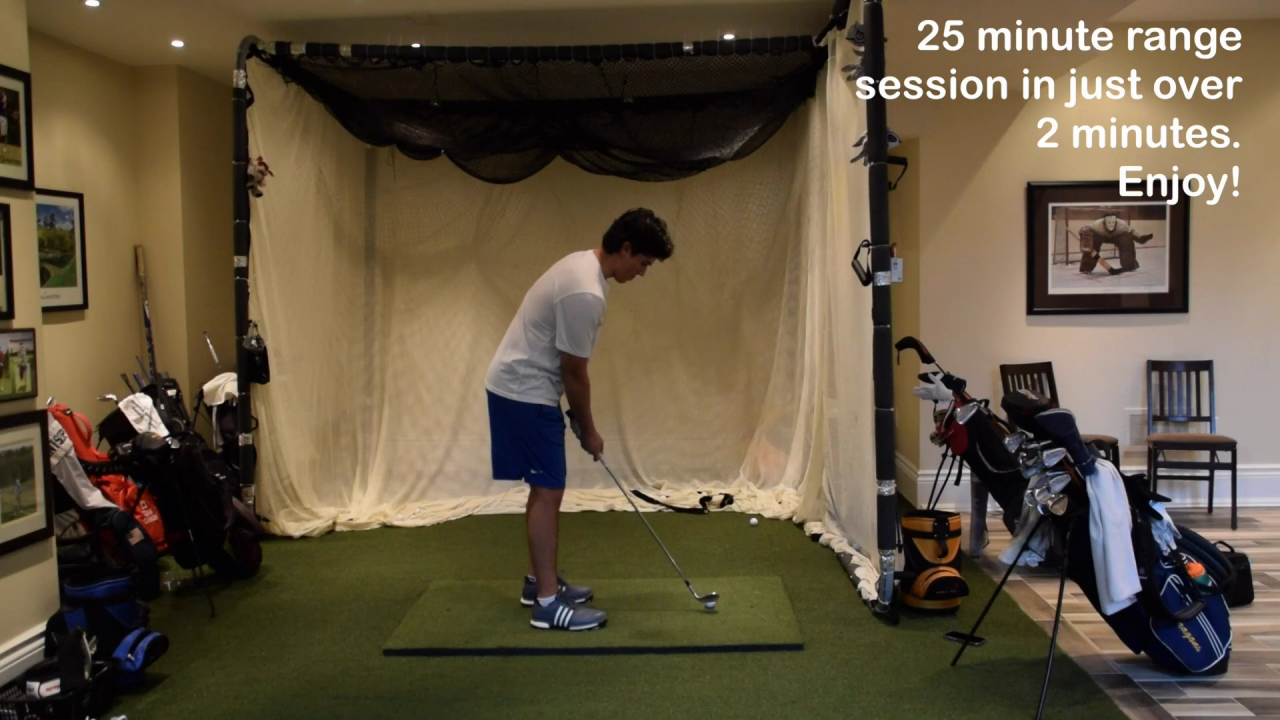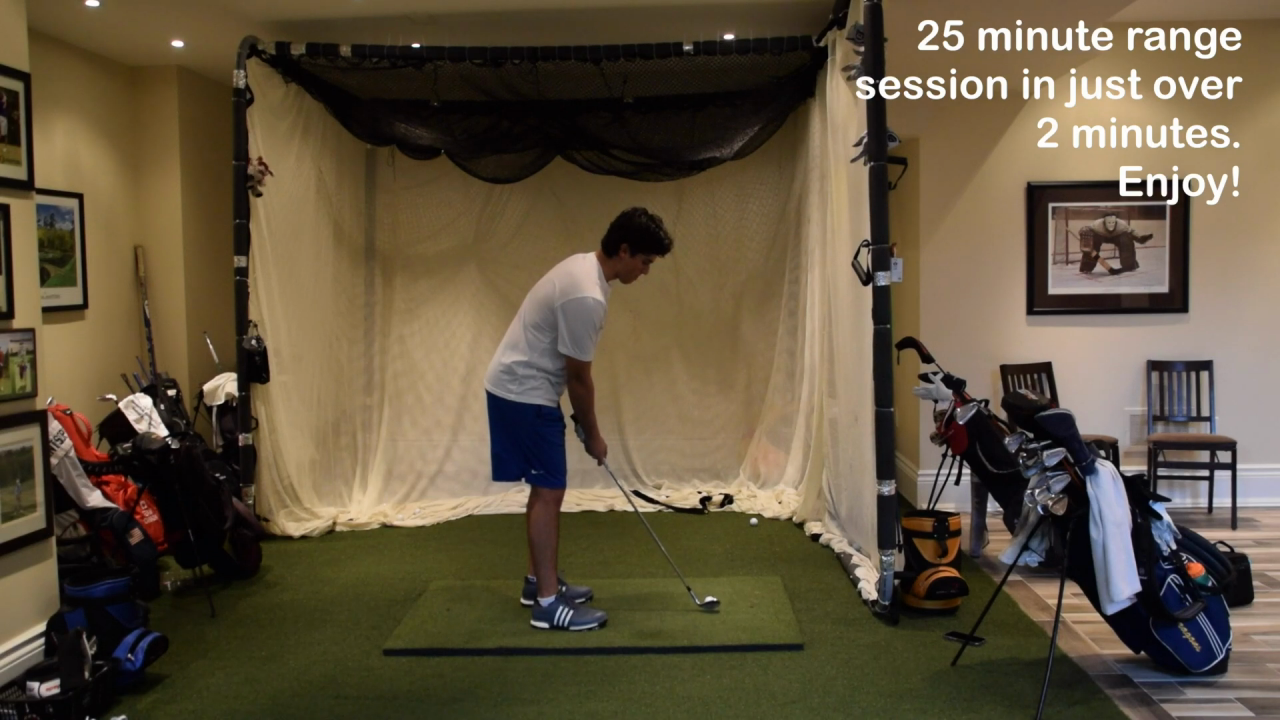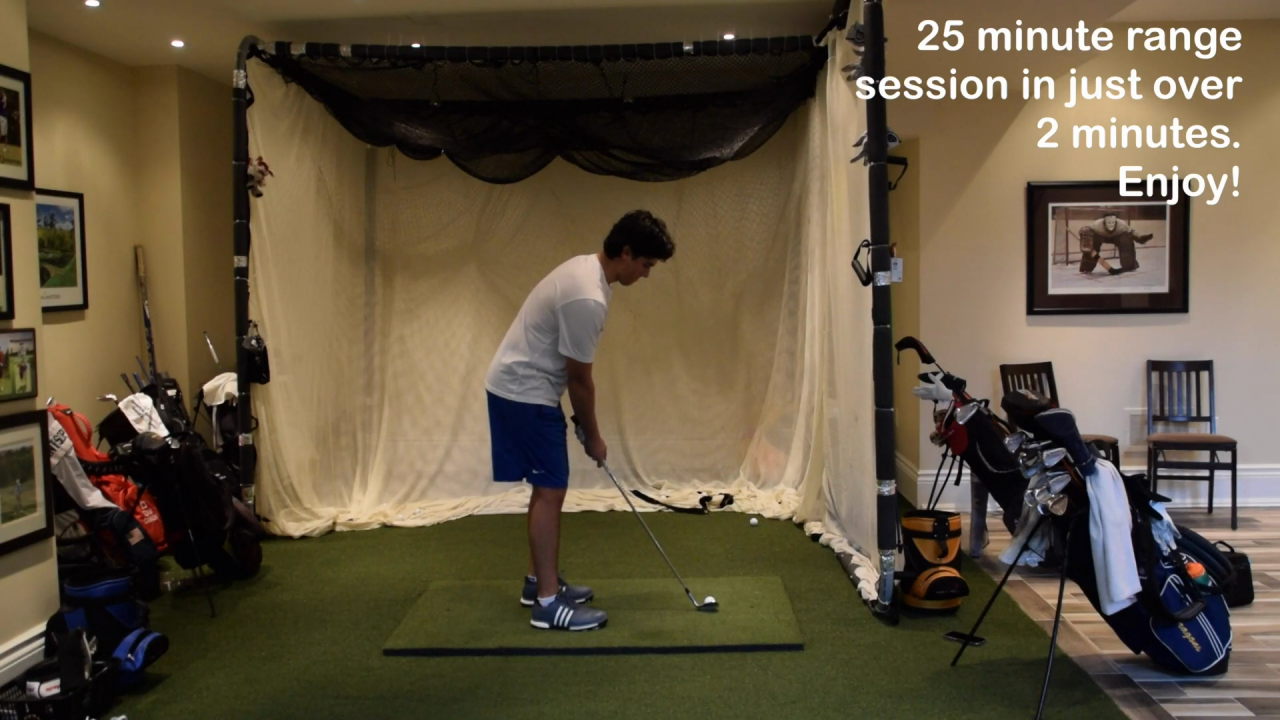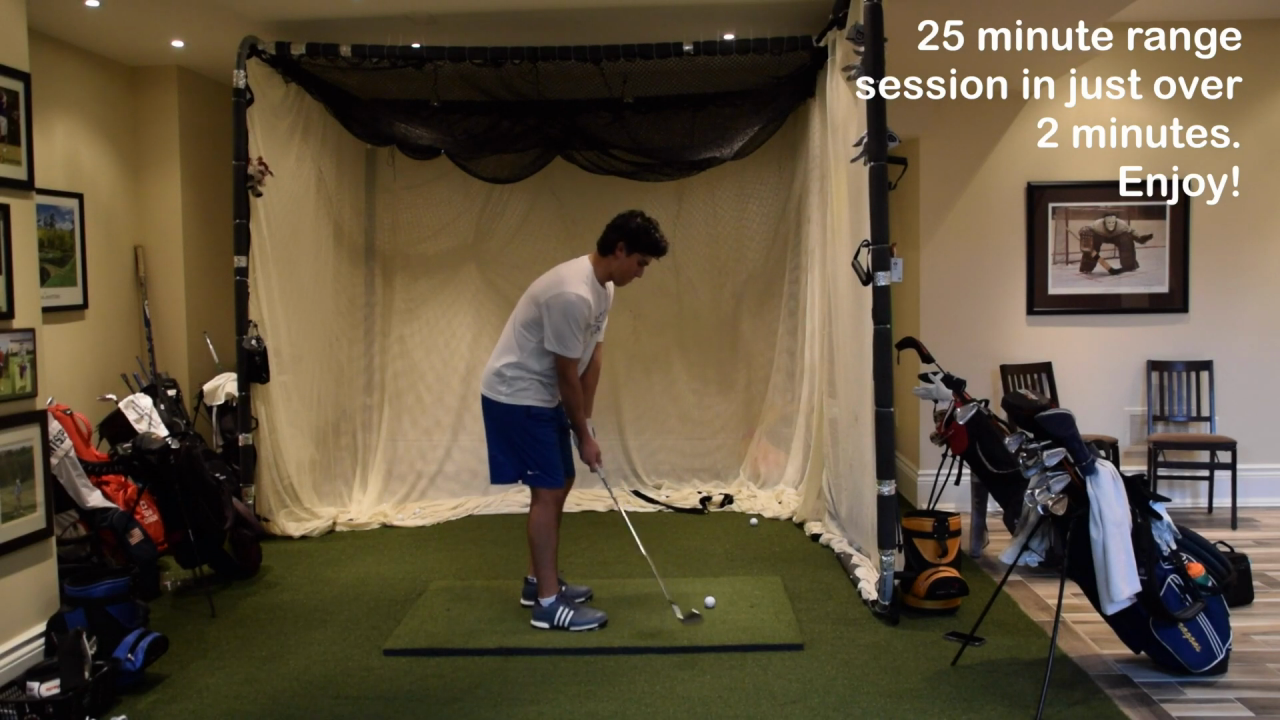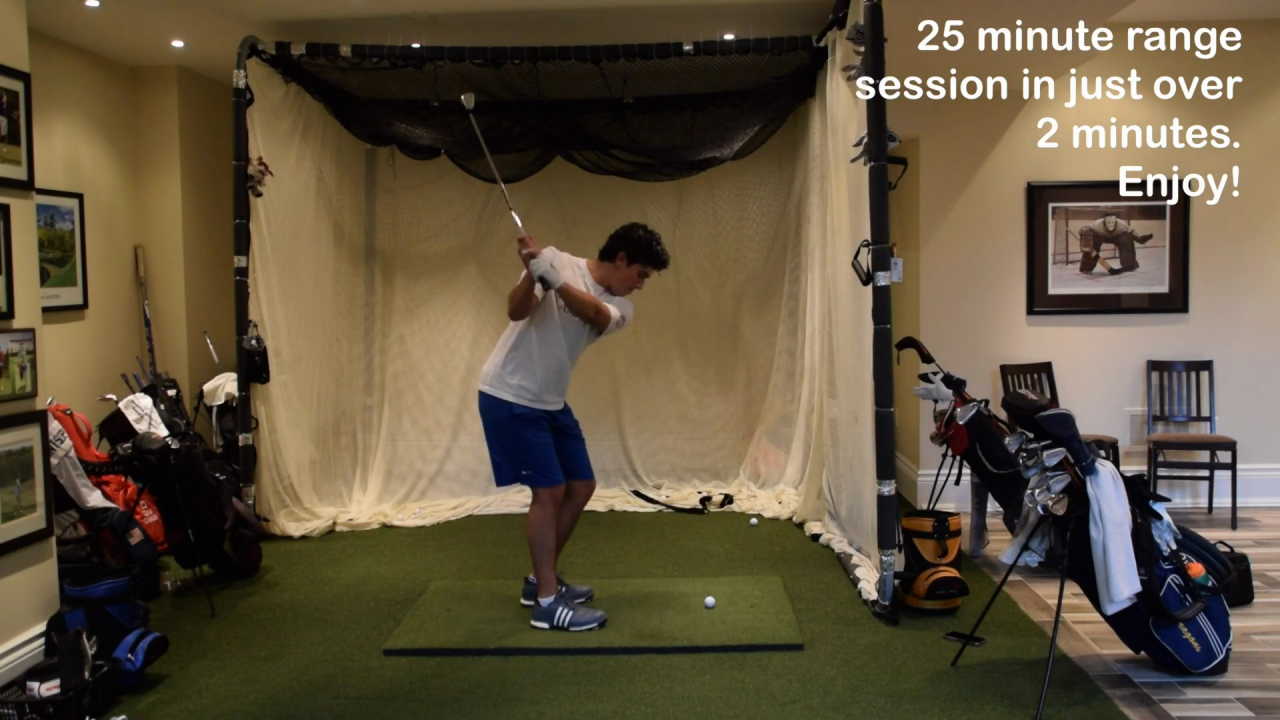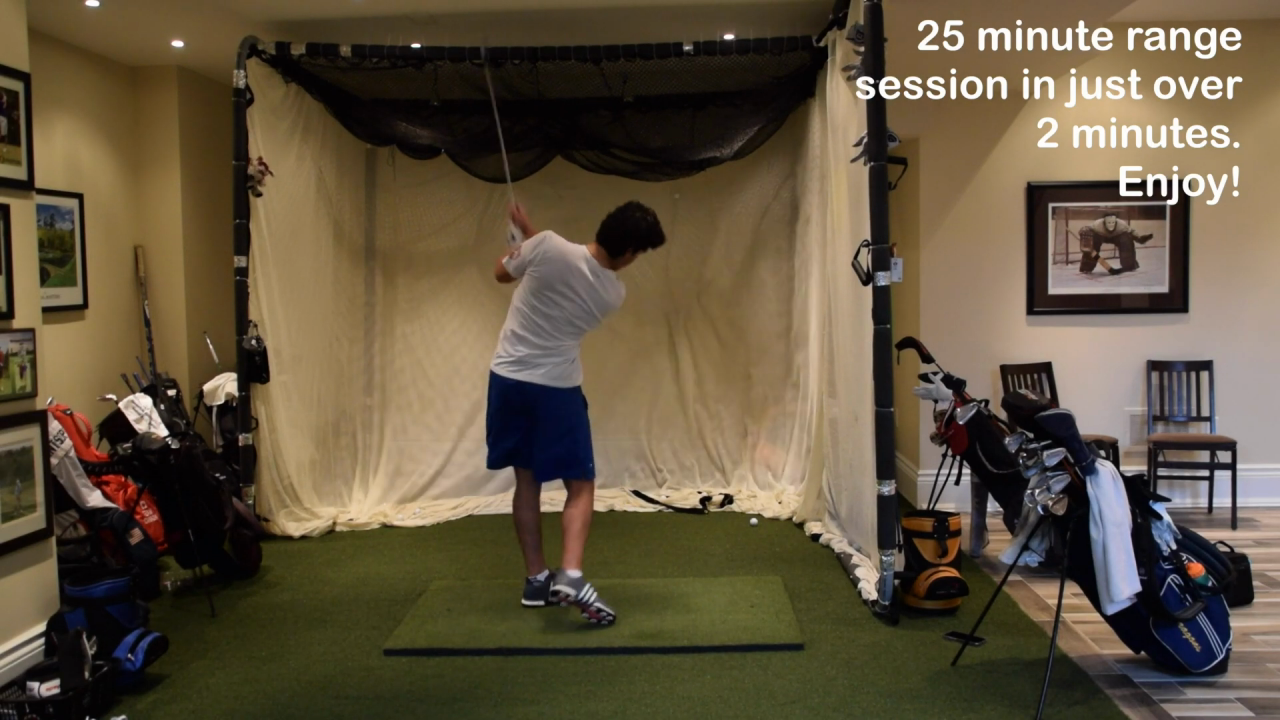
dt=0.5s
person 1, frame 1
left shoulder: (582, 264)
right shoulder: (586, 294)
right elbow: (574, 372)
left wrist: (580, 420)
right wrist: (588, 430)
left hip: (521, 387)
right hip: (525, 393)
left knee: (544, 487)
right knee: (548, 491)
left ankle: (538, 580)
right ankle: (548, 601)
person 1, frame 2
left shoulder: (584, 266)
right shoulder: (587, 297)
right elbow: (578, 376)
left wrist: (584, 424)
right wrist: (592, 434)
left hip: (522, 387)
right hip: (524, 393)
left knee: (545, 488)
right knee: (549, 491)
left ankle: (539, 580)
right ankle: (548, 601)
person 1, frame 3
left shoulder: (586, 267)
right shoulder: (588, 299)
right elbow: (579, 377)
left wrist: (585, 425)
right wrist: (593, 435)
left hip: (526, 387)
right hip: (524, 393)
left knee: (547, 488)
right knee: (550, 491)
left ankle: (538, 579)
right ankle: (548, 602)
person 1, frame 4
left shoulder: (604, 290)
right shoulder: (571, 293)
left elbow: (590, 358)
right elbow: (566, 373)
left wrist: (585, 424)
right wrist: (584, 434)
left hip: (543, 397)
right hip: (516, 395)
left knee: (557, 486)
right knee: (548, 490)
left ankle: (538, 579)
right ankle: (548, 603)
person 1, frame 5
left shoulder: (619, 307)
right shoulder: (555, 259)
left elbow: (592, 310)
right elbow: (516, 311)
left wrist: (557, 283)
right wrist: (531, 274)
left hip: (550, 402)
right hip: (509, 396)
left knee: (580, 486)
right knee: (549, 491)
left ankle: (541, 578)
right ankle: (547, 602)
person 1, frame 6
left shoulder: (547, 245)
right shoulder: (613, 293)
left elbow: (504, 271)
left wrist: (525, 231)
right wrist: (527, 227)
left hip: (506, 377)
right hip: (558, 388)
left knee: (527, 478)
right knee: (579, 484)
left ankle: (536, 579)
right ankle: (571, 577)
